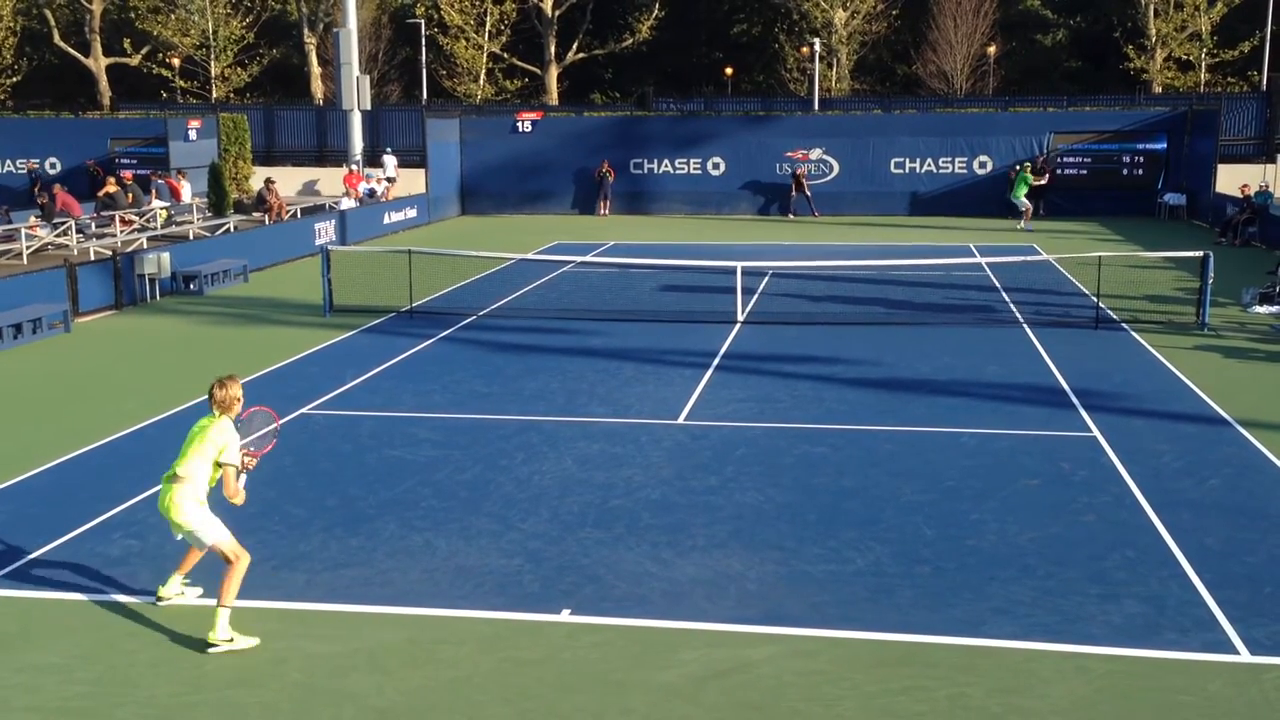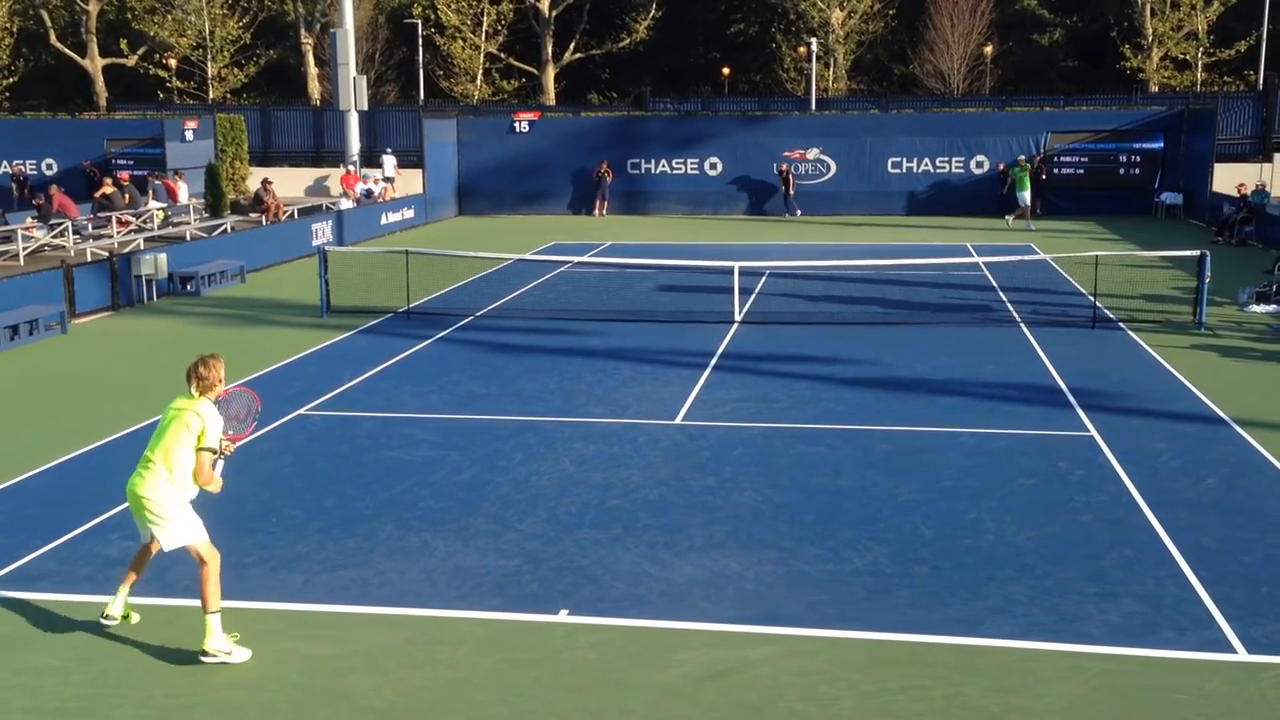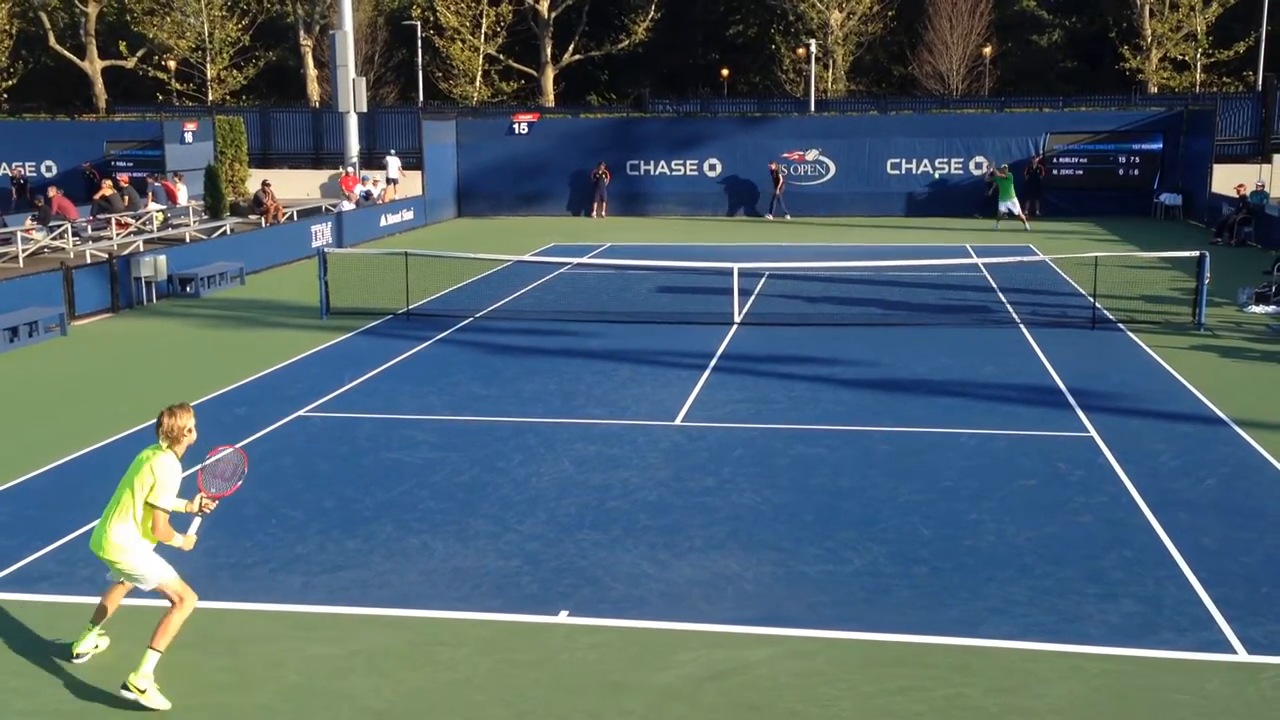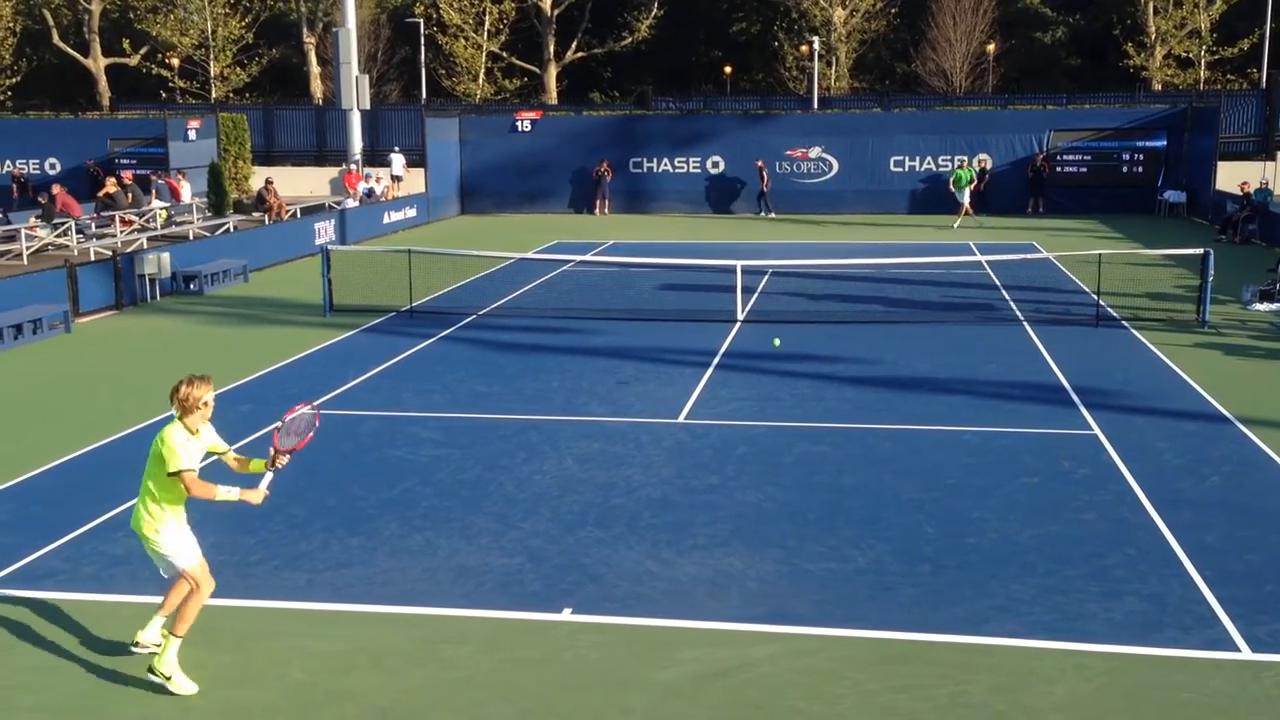
dt=0.4s
person 1, frame 1
left shoulder: (203, 423)
right shoulder: (229, 435)
right elbow: (229, 491)
left wrist: (235, 464)
right wrist: (239, 497)
left hip: (167, 499)
right hip: (185, 504)
left knee: (202, 541)
right knee: (238, 558)
left ankle: (171, 588)
right ankle: (220, 632)
person 1, frame 2
left shoulder: (177, 405)
right shoulder: (211, 417)
right elbow: (202, 475)
left wrist: (215, 448)
right wrist: (215, 485)
left hip: (139, 488)
right hip: (165, 496)
left knee: (150, 546)
right knee: (210, 558)
left ankle: (116, 608)
right ankle: (215, 641)
person 1, frame 3
left shoulder: (151, 454)
right shoulder: (169, 469)
right elbow: (158, 528)
left wrist: (188, 505)
right wrist: (182, 541)
left hip: (107, 539)
right hip: (127, 546)
left knee: (122, 586)
right knee: (185, 599)
left ankle: (86, 643)
right ankle: (141, 678)
person 1, frame 4
left shoulder: (203, 430)
right shoulder: (173, 438)
left elbow: (232, 458)
right elbow: (195, 488)
left wrist: (267, 463)
right wrist: (243, 494)
left hip: (171, 519)
right hip: (156, 524)
left knee: (193, 579)
right knee: (203, 586)
left ankle: (151, 634)
right ankle: (165, 661)
